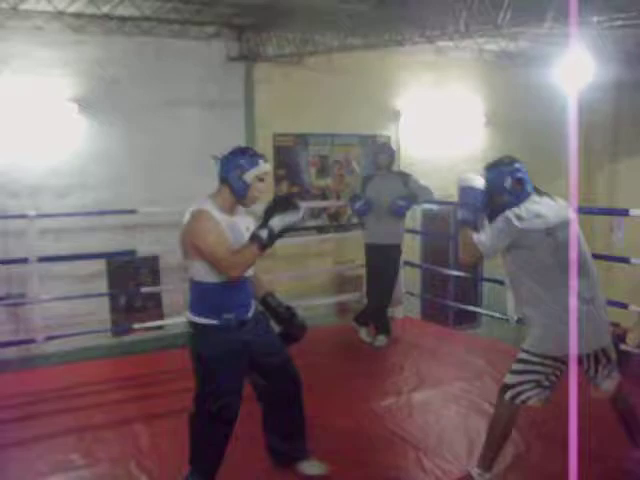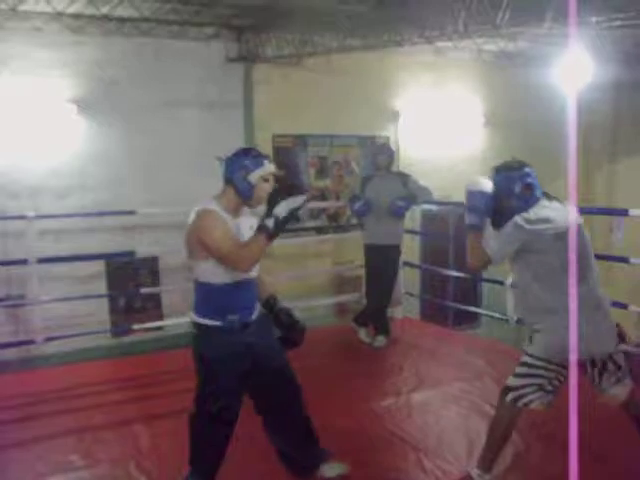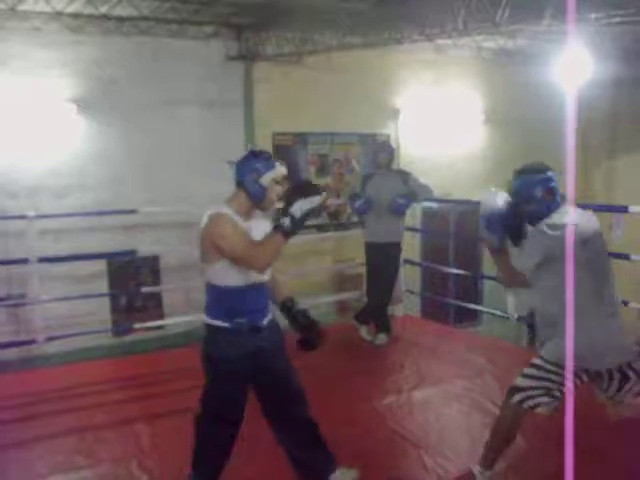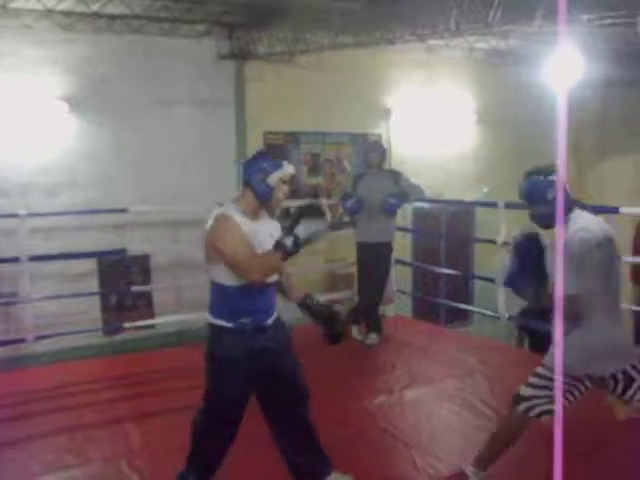
dt=0.1s
person 1, frame 1
left shoulder: (243, 217)
right shoulder: (201, 219)
right elbow: (230, 267)
left wrist: (275, 305)
right wrist: (268, 231)
left hip: (250, 322)
right hip: (214, 332)
left knee: (283, 383)
right knee: (215, 409)
left ankle: (290, 453)
person 1, frame 2
left shoulder: (247, 218)
right shoulder: (207, 218)
right elbow: (241, 260)
left wrist: (277, 310)
right wrist: (273, 220)
left hip: (253, 326)
right hip: (218, 334)
left knee: (283, 391)
right knee: (216, 410)
person 1, frame 3
left shoulder: (260, 220)
right shoulder: (220, 221)
right elbow: (257, 259)
left wrist: (295, 312)
right wrist: (290, 219)
left hip: (264, 331)
right hip: (228, 338)
left knee: (289, 400)
right knee: (221, 412)
person 1, frame 4
left shoulder: (270, 223)
right shoulder: (225, 222)
right elbow: (253, 271)
left wrist: (312, 306)
right wrist: (294, 241)
left hip: (270, 330)
right hip: (231, 338)
left knee: (292, 400)
right knee: (220, 413)
person 2, frame 1
left shoulder: (514, 221)
right shoulder: (559, 208)
left elbow: (468, 257)
left wrist: (468, 213)
right wrist: (493, 218)
left hip: (551, 330)
right hip: (593, 322)
left knee: (509, 399)
person 2, frame 2
left shoulder: (523, 225)
right shoulder: (566, 212)
left elbow: (475, 262)
left wrist: (475, 217)
right wrist: (499, 223)
left hip: (556, 335)
right hip: (598, 327)
left knee: (511, 401)
person 2, frame 3
left shoulder: (548, 231)
right shoulder: (586, 220)
left elbow: (513, 279)
left wrist: (495, 238)
left hip: (573, 339)
right hip: (612, 337)
left knee: (517, 402)
person 2, frame 4
left shoulder: (569, 240)
right shoulder: (597, 225)
left elbow: (571, 308)
left wrist: (541, 296)
left hip: (579, 347)
left knee: (522, 410)
person 3, frame 1
left shoulder: (404, 179)
right shoulder: (367, 181)
left elbow: (427, 193)
right elbow: (358, 205)
left wrist: (410, 199)
right wrist: (356, 204)
left hip: (393, 240)
right hip: (372, 239)
left knee: (386, 285)
right knee: (375, 285)
left ankle: (363, 320)
right ankle: (381, 329)
person 3, frame 2
left shoulder: (403, 179)
right shoulder: (366, 181)
left elbow: (427, 194)
right elbow: (357, 206)
left wrist: (409, 200)
right wrist: (356, 204)
left hip: (392, 240)
right hip: (372, 240)
left knee: (386, 285)
right knee: (374, 285)
left ankle: (362, 321)
right ankle: (380, 329)
person 3, frame 3
left shoulder: (404, 177)
right shoulder: (366, 180)
left elbow: (427, 191)
right elbow: (359, 203)
left wrist: (410, 197)
right wrist: (356, 202)
left hip: (393, 238)
right hip: (372, 238)
left knee: (386, 283)
right knee: (375, 283)
left ankle: (363, 319)
right ankle: (381, 327)
person 3, frame 4
left shoulder: (395, 177)
right shoulder: (358, 179)
left elbow: (418, 192)
right elbow: (350, 204)
left wrist: (402, 197)
right wrist: (348, 202)
left hip: (384, 238)
right hip: (363, 238)
left knee: (377, 283)
right knee: (366, 283)
left ankle: (355, 319)
right ankle: (372, 327)
